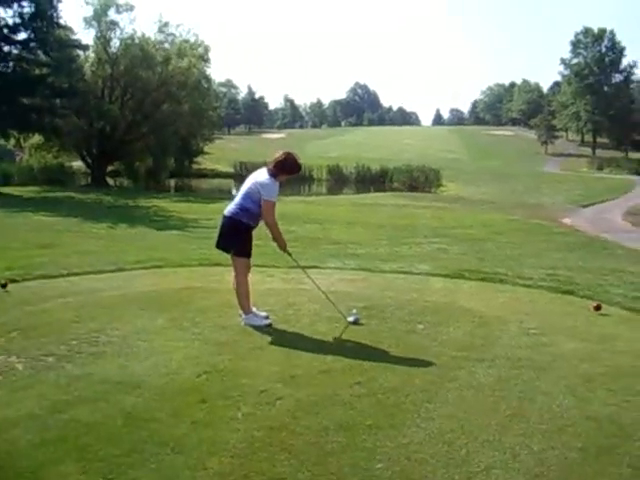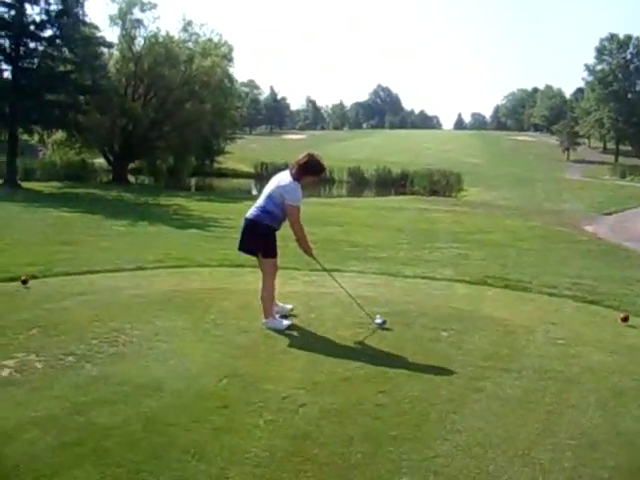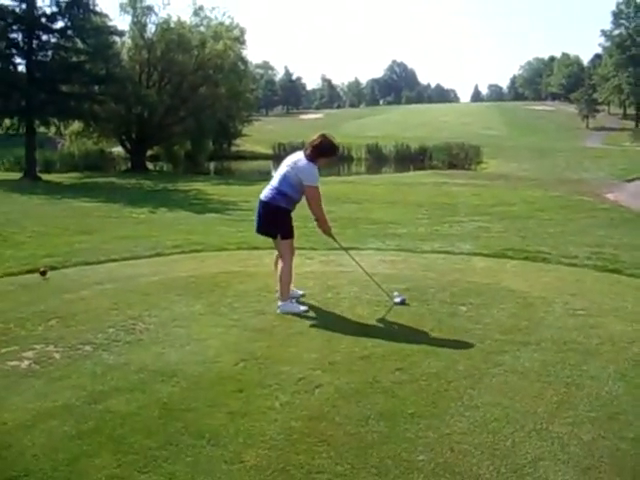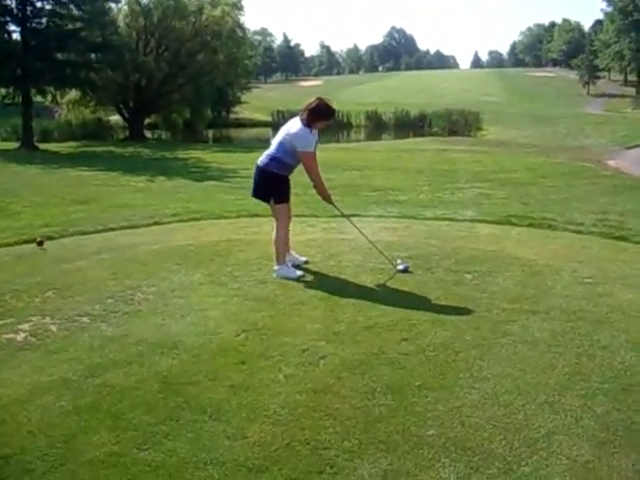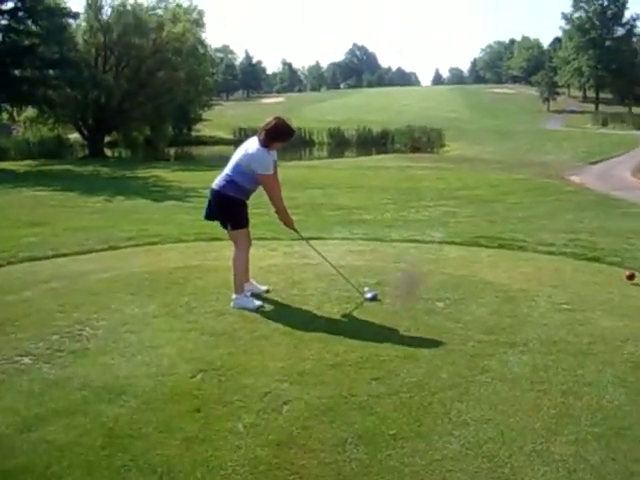
dt=1s
person 1, frame 1
left shoulder: (264, 173)
right shoulder: (270, 184)
left elbow: (264, 214)
right elbow: (269, 218)
left wrist: (275, 235)
right wrist: (280, 240)
left hip: (237, 221)
right hip: (238, 224)
left knee: (242, 269)
right knee: (242, 271)
left ankle: (247, 308)
right ankle: (247, 314)
person 1, frame 2
left shoulder: (286, 176)
right shoulder: (292, 188)
left elbow: (290, 218)
right elbow: (295, 222)
left wrist: (301, 240)
right wrist: (305, 244)
left hip: (259, 224)
right hip: (261, 227)
left knee: (271, 269)
right knee: (269, 273)
left ankle: (271, 305)
right ankle: (269, 318)
person 1, frame 3
left shoulder: (299, 157)
right shoulder: (308, 169)
left elbow: (312, 197)
right elbow: (314, 202)
left wrist: (319, 220)
right wrist: (324, 225)
left hip: (271, 204)
right hip: (276, 208)
left knee: (284, 251)
right knee: (287, 255)
left ankle: (284, 289)
right ankle: (284, 302)
person 1, frame 4
left shoulder: (305, 126)
right shoulder: (302, 134)
left elbow: (312, 161)
right elbow: (311, 167)
left wrist: (318, 186)
right wrist: (323, 191)
left hip: (277, 172)
right hip: (271, 173)
left knee: (285, 216)
right knee: (282, 219)
left ankle: (286, 254)
right ankle: (280, 266)
person 1, frame 5
left shoulder: (265, 148)
right shoulder: (259, 154)
left elbow: (274, 181)
right elbow: (271, 189)
left wrist: (281, 210)
right wrist: (285, 216)
left hip: (234, 196)
right hip: (227, 197)
left knee: (244, 242)
right knee: (242, 245)
left ankle: (246, 283)
right ankle: (239, 296)
